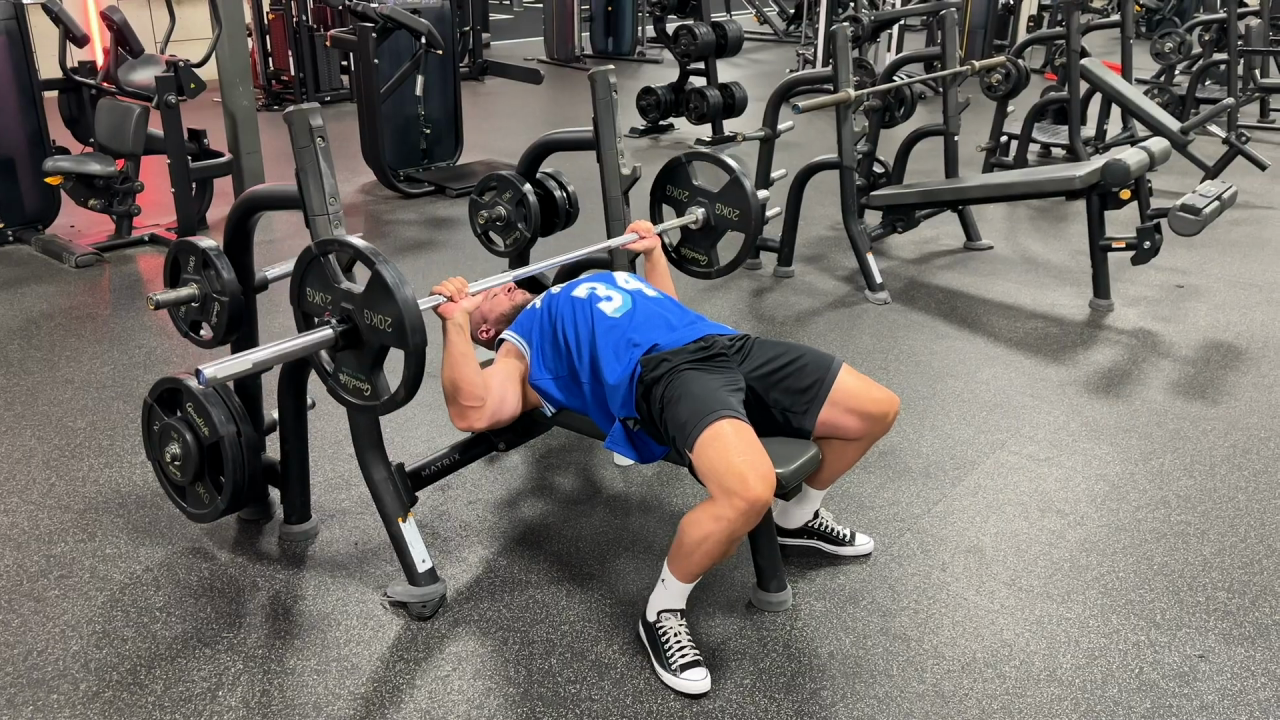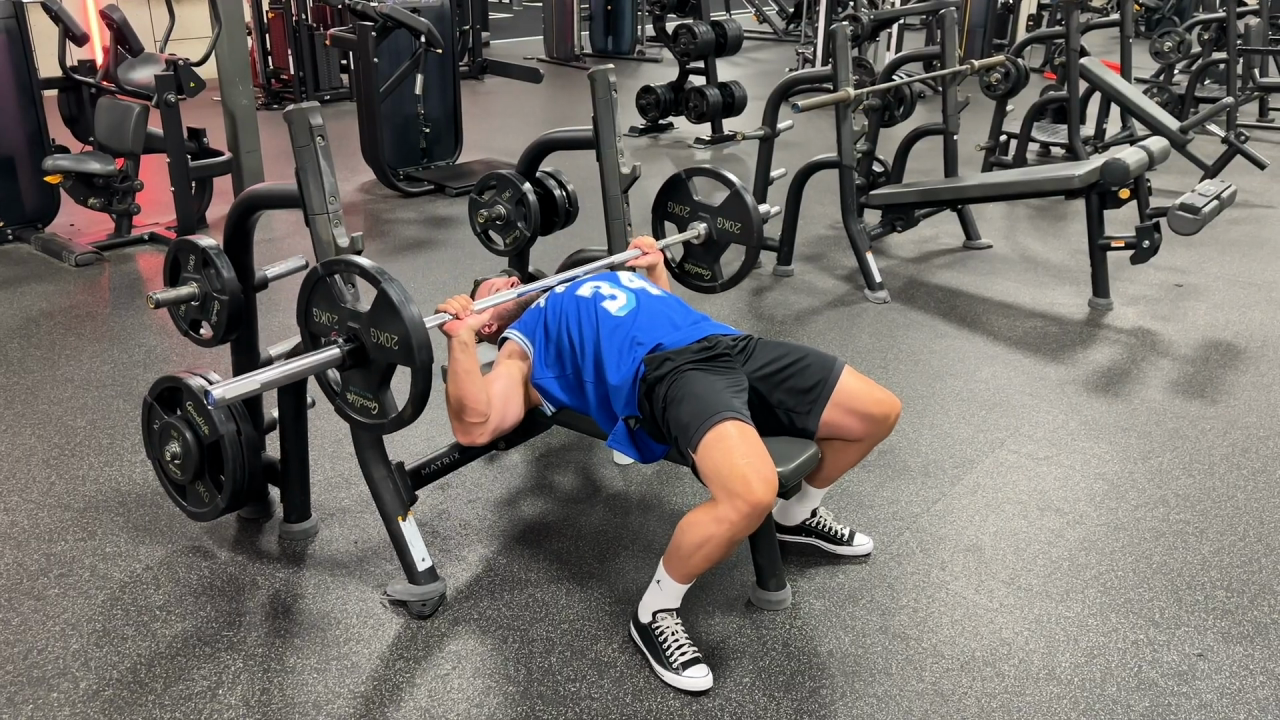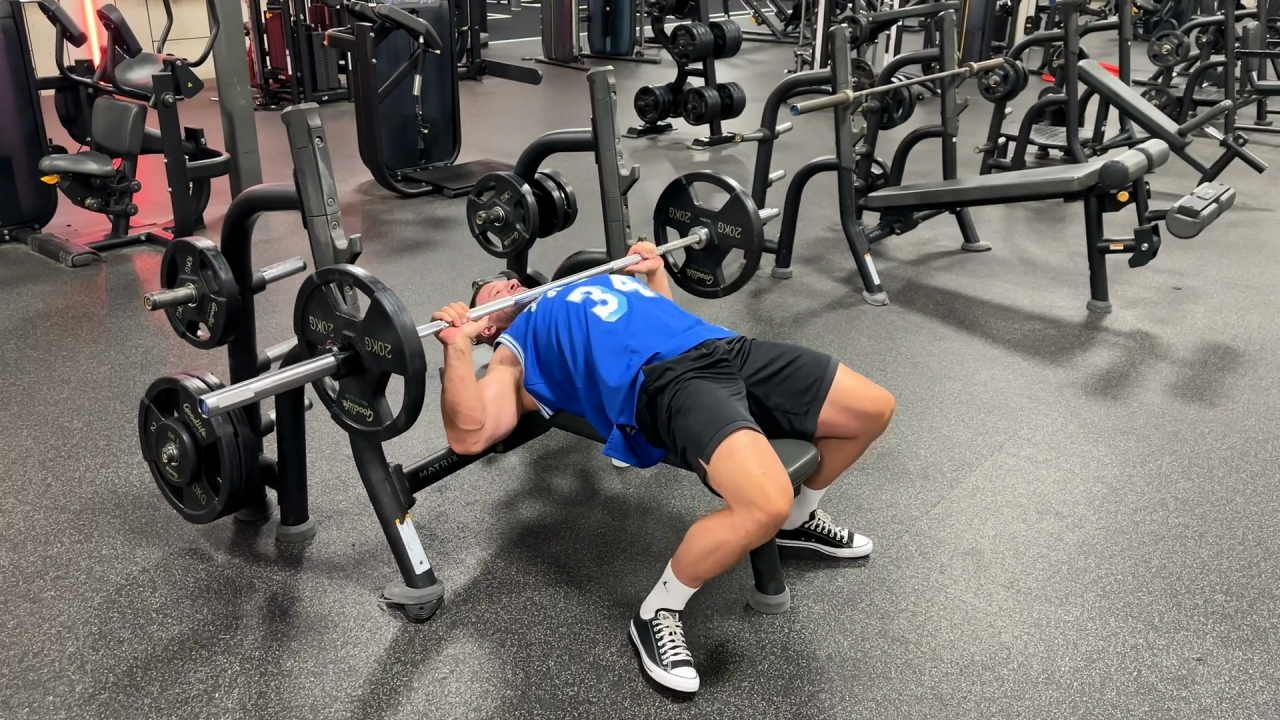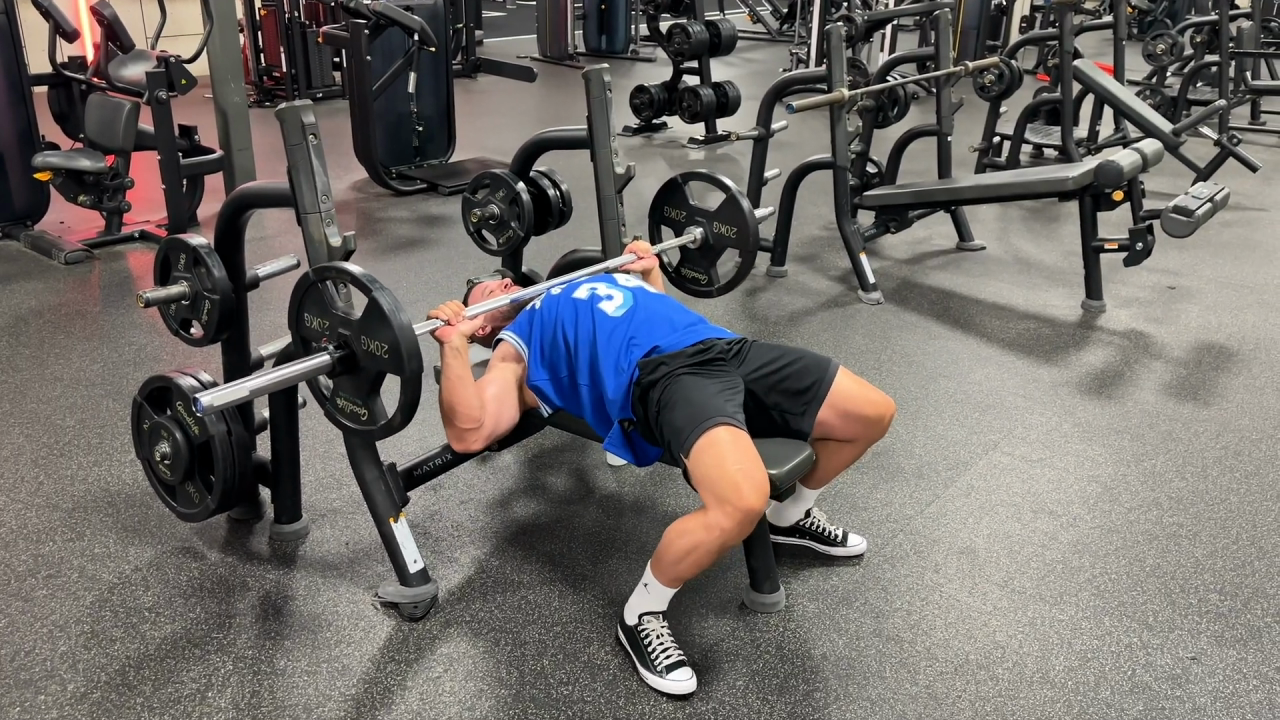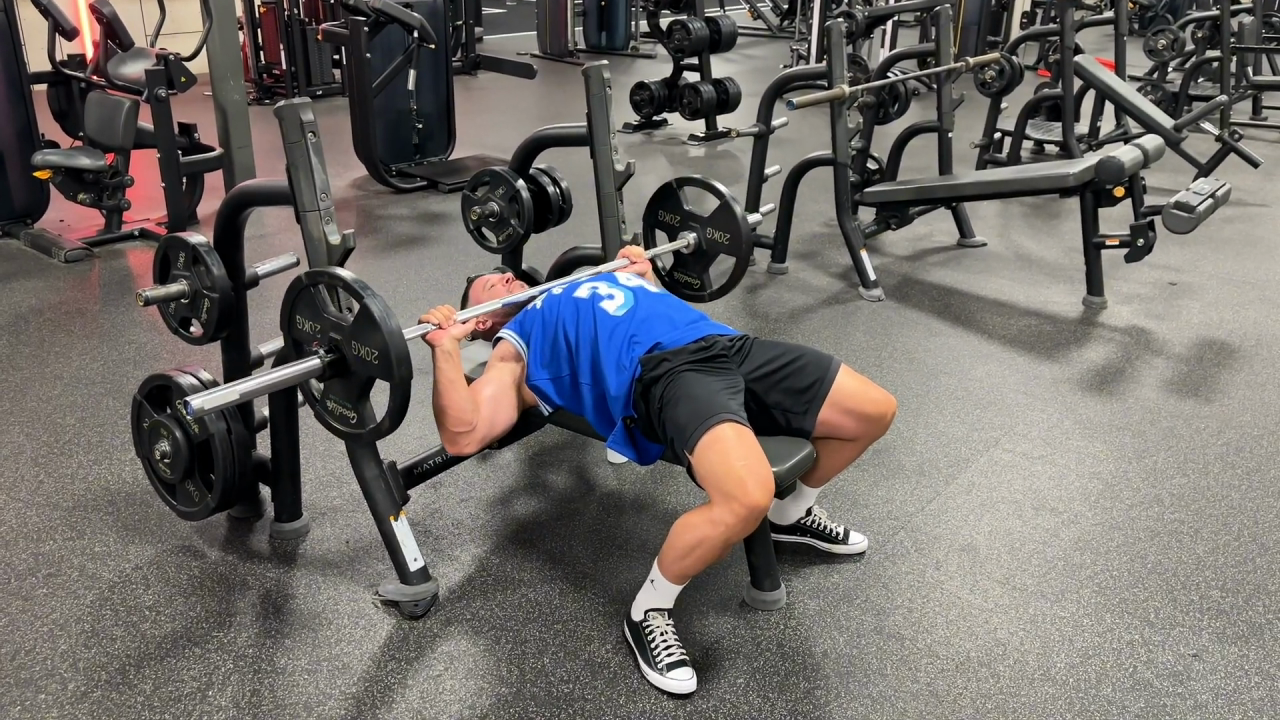
dt=1s
person 1, frame 1
left shoulder: (583, 294)
right shoulder: (517, 352)
right elbow: (471, 413)
left wrist: (653, 249)
right wrist: (456, 319)
right hip: (659, 373)
left knee: (877, 410)
right knee: (748, 492)
left ankle: (799, 517)
right ankle: (665, 608)
person 1, frame 2
left shoulder: (583, 298)
right shoulder: (520, 348)
right elbow: (474, 426)
left wrist: (654, 265)
right wrist: (461, 336)
left knee: (879, 412)
right knee: (749, 494)
left ankle: (796, 515)
right ankle: (655, 611)
person 1, frame 3
left shoulder: (598, 287)
right shoulder: (515, 351)
right elbow: (469, 435)
left wrist: (654, 272)
right wrist: (457, 343)
right hip: (660, 380)
left knee: (874, 410)
right knee: (765, 505)
left ankle: (798, 518)
right ankle: (658, 612)
person 1, frame 4
left shoulder: (582, 298)
right shoulder: (514, 349)
right elbow: (468, 433)
left wrist: (650, 270)
right wrist: (453, 342)
left knee: (874, 414)
right knee: (741, 503)
left ankle: (790, 516)
right ankle: (642, 612)
person 1, frame 5
left shoulder: (583, 293)
right shoulder: (514, 349)
right elbow: (463, 436)
left wrist: (644, 273)
right wrist: (446, 346)
left knee: (875, 412)
right knee: (746, 498)
left ankle: (791, 513)
right ankle: (649, 610)
